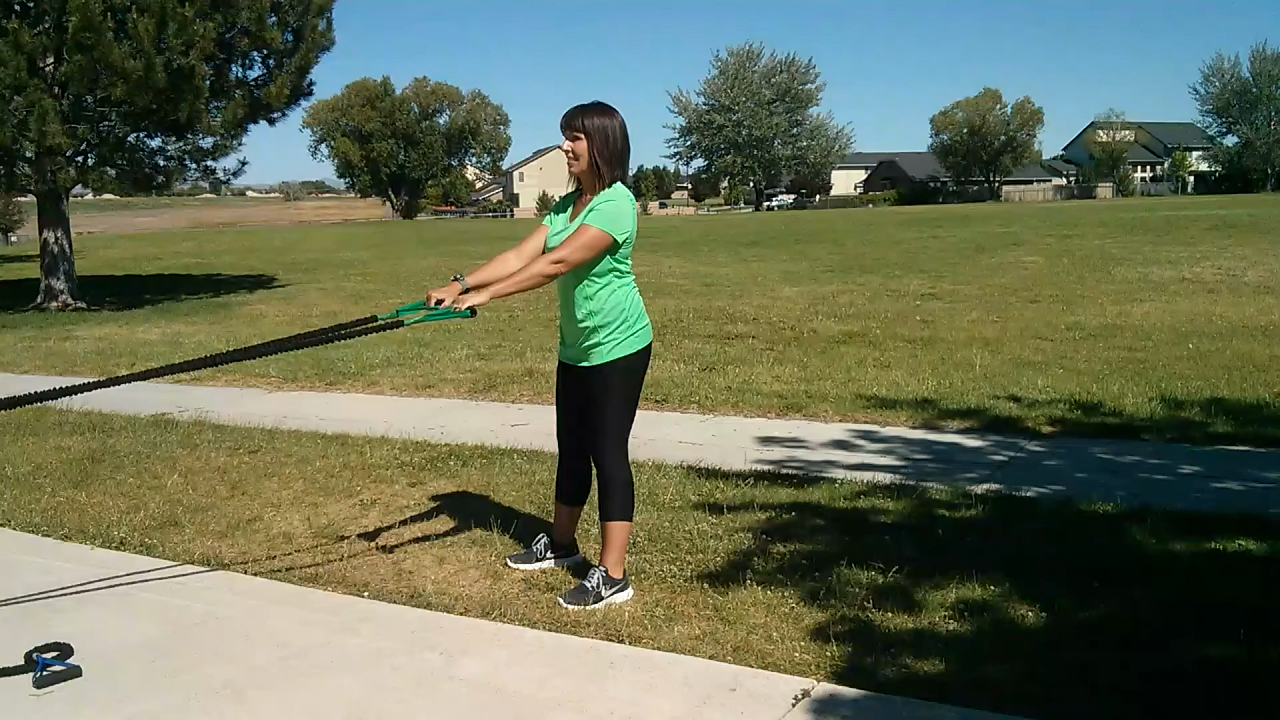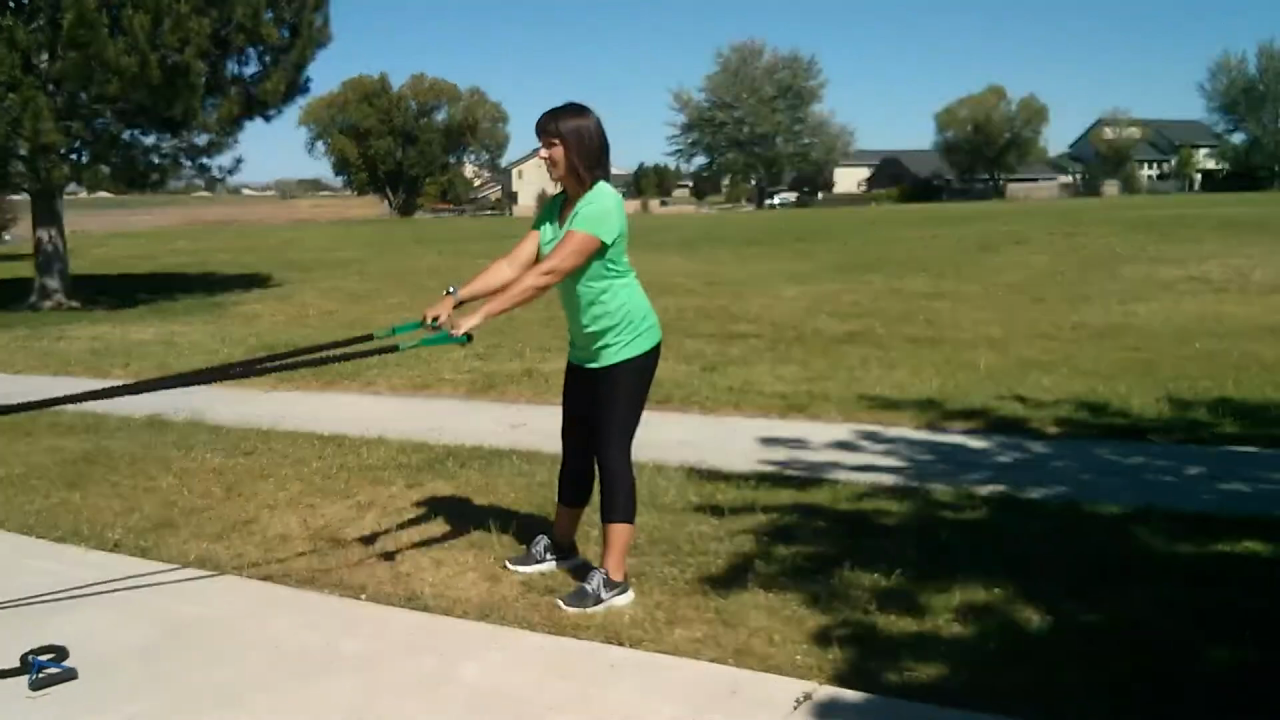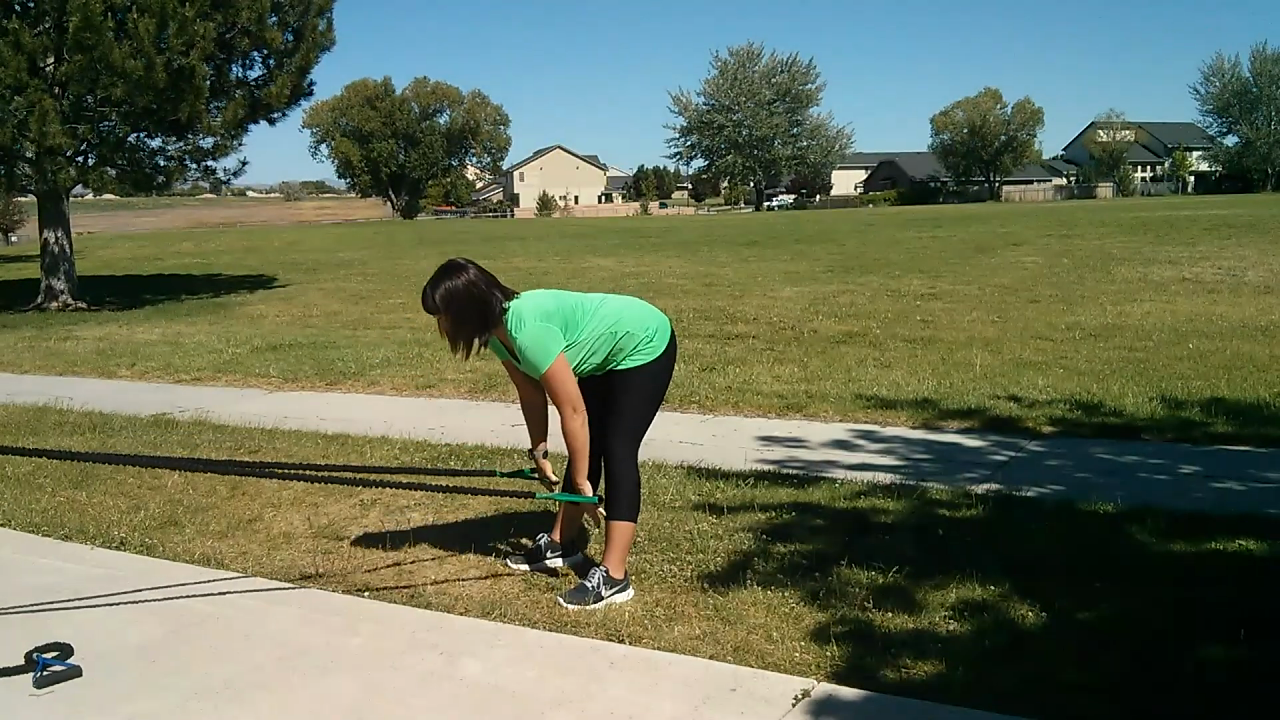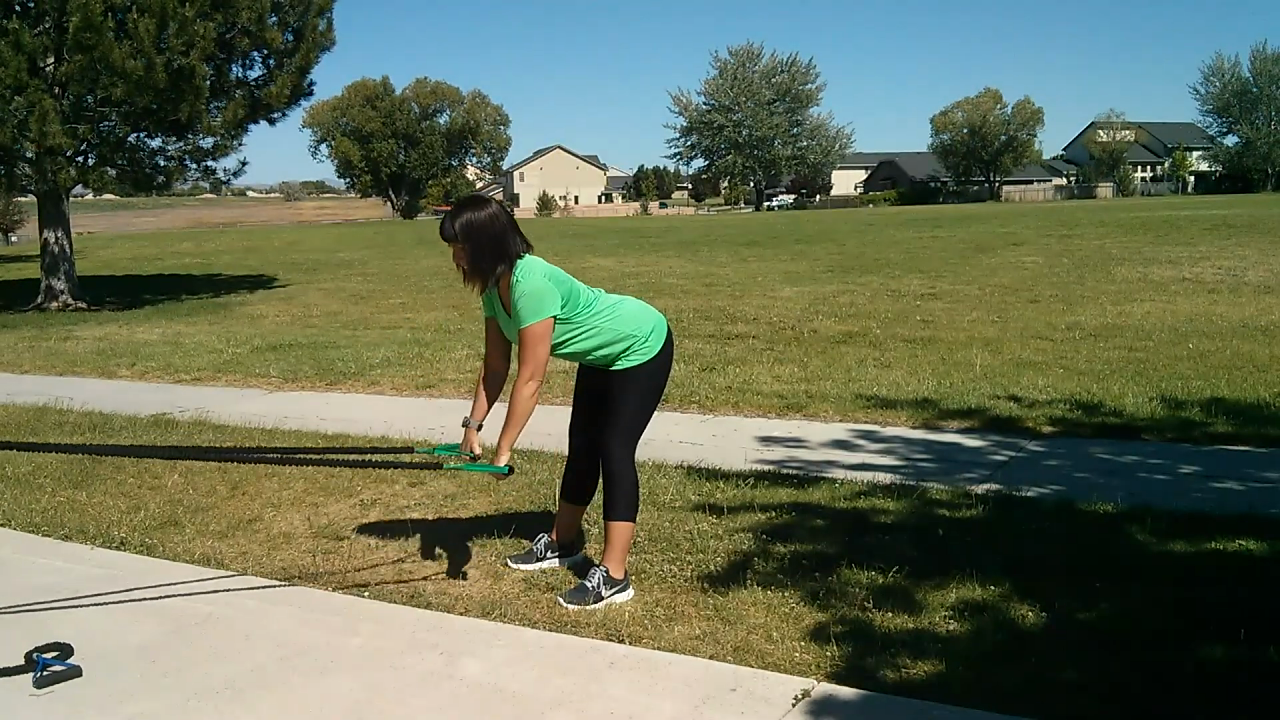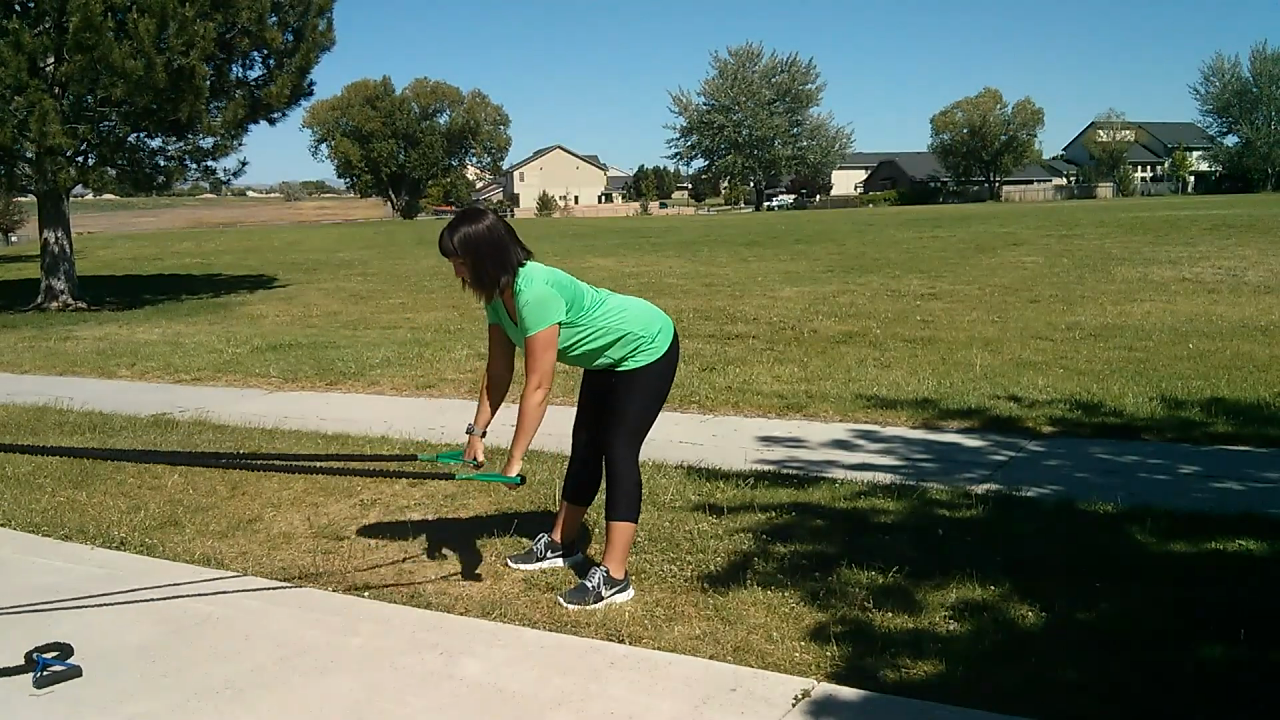
dt=1s
person 1, frame 1
left shoulder: (616, 203)
right shoulder: (567, 203)
left elbow: (557, 263)
right elbow: (521, 254)
left wrist: (485, 294)
right wrist: (460, 283)
left hip: (617, 348)
right hip: (577, 348)
left knee: (607, 452)
right knee: (571, 447)
left ankle: (612, 576)
right ankle: (561, 543)
person 1, frame 2
left shoulder: (602, 204)
right shoulder: (555, 206)
left elbow: (548, 273)
right elbow: (513, 263)
left wrist: (479, 315)
right wrist: (454, 297)
left hip: (625, 348)
right hip: (587, 350)
left knee: (610, 453)
right knee: (576, 449)
left ankle: (613, 580)
right ankle: (560, 545)
person 1, frame 3
left shoulder: (527, 330)
right shoulder: (498, 329)
left elbow: (573, 412)
right elbow: (532, 396)
left wrist: (581, 481)
right wrist: (539, 454)
left hip: (644, 346)
right hip: (606, 355)
left knee: (618, 450)
right knee: (586, 447)
left ankle: (613, 577)
right ankle: (563, 542)
person 1, frame 4
left shoulder: (531, 285)
right shoulder: (495, 286)
left elbow: (530, 380)
right elbow: (495, 365)
left wrist: (504, 449)
right wrist: (473, 425)
left hip: (640, 348)
right hip: (602, 356)
left knee: (614, 450)
right knee: (582, 446)
left ankle: (614, 577)
right ankle: (564, 542)
person 1, frame 5
left shoulder: (536, 292)
right shoulder: (497, 295)
left elbow: (538, 387)
right elbow: (498, 372)
left wrist: (515, 459)
right wrist: (476, 433)
left hip: (646, 348)
right hip: (608, 357)
left knee: (618, 451)
right knee: (585, 446)
left ankle: (614, 577)
right ankle: (561, 542)
